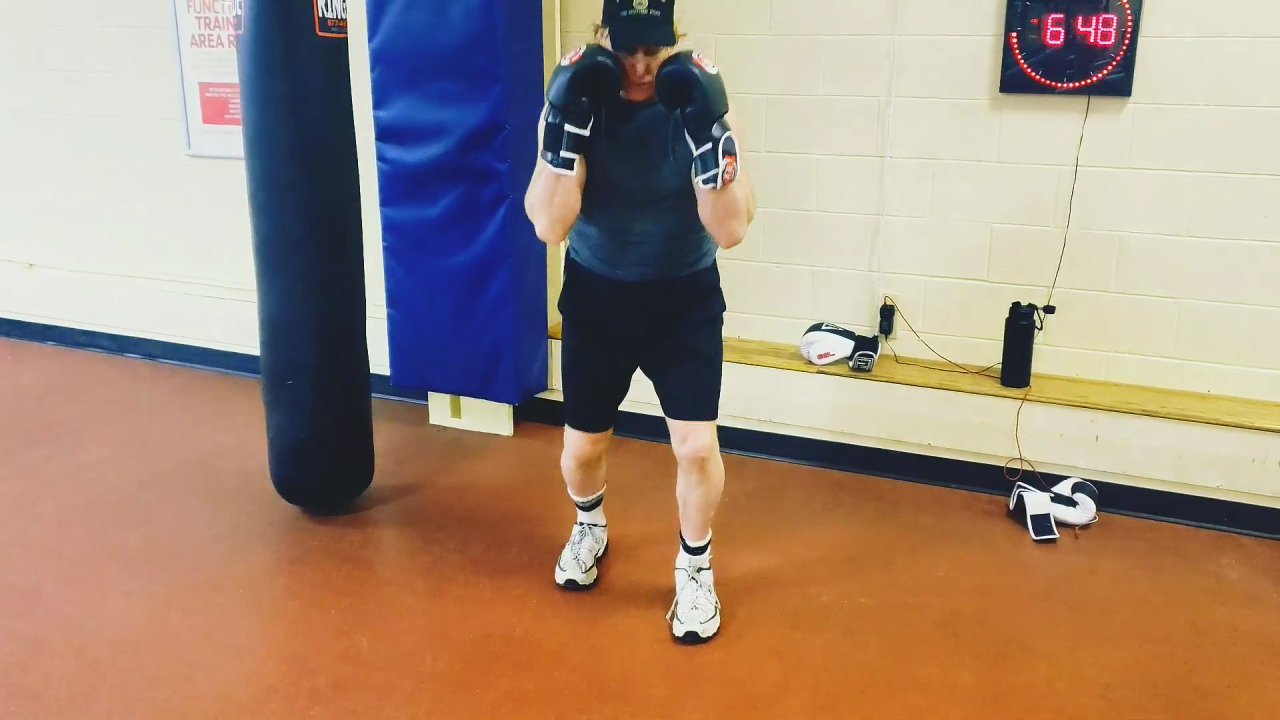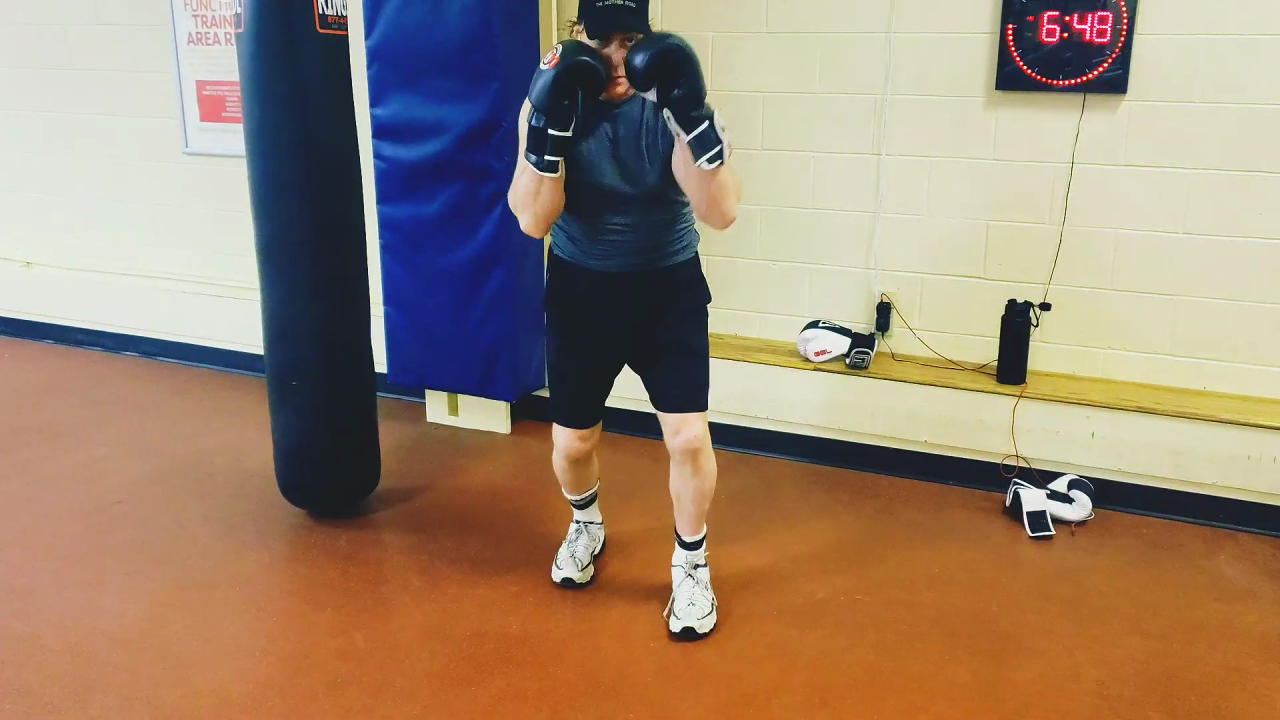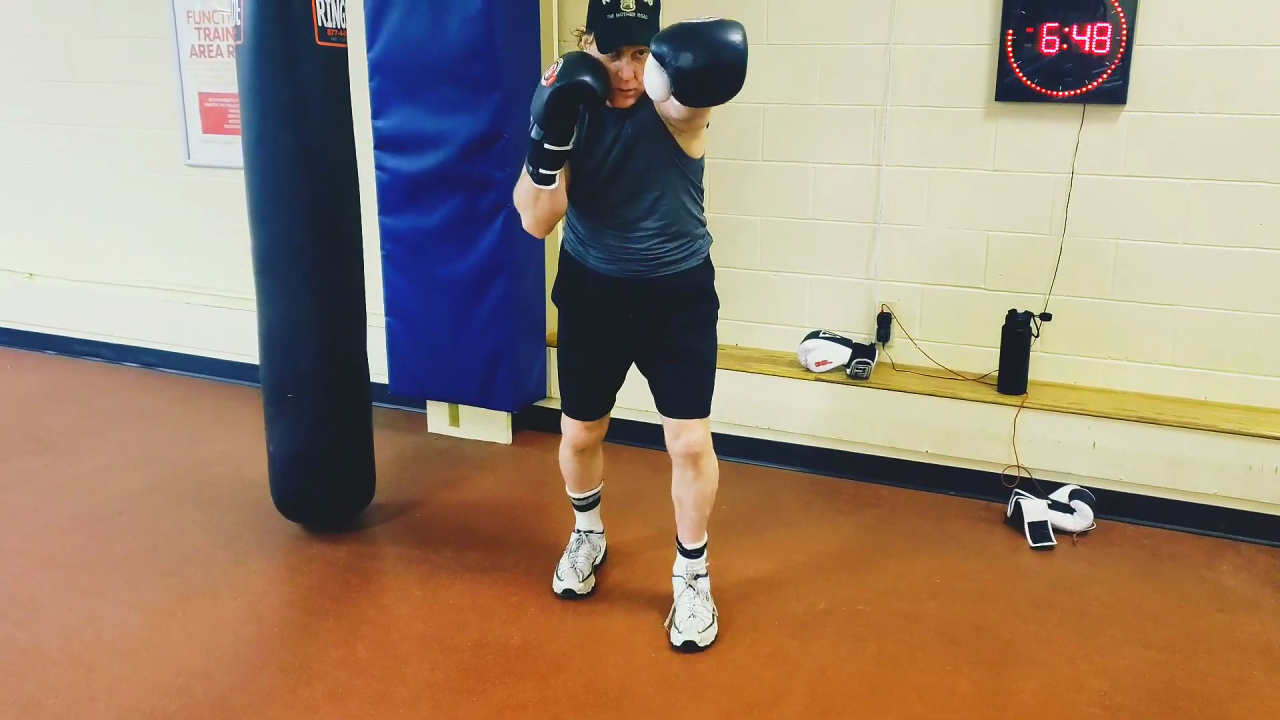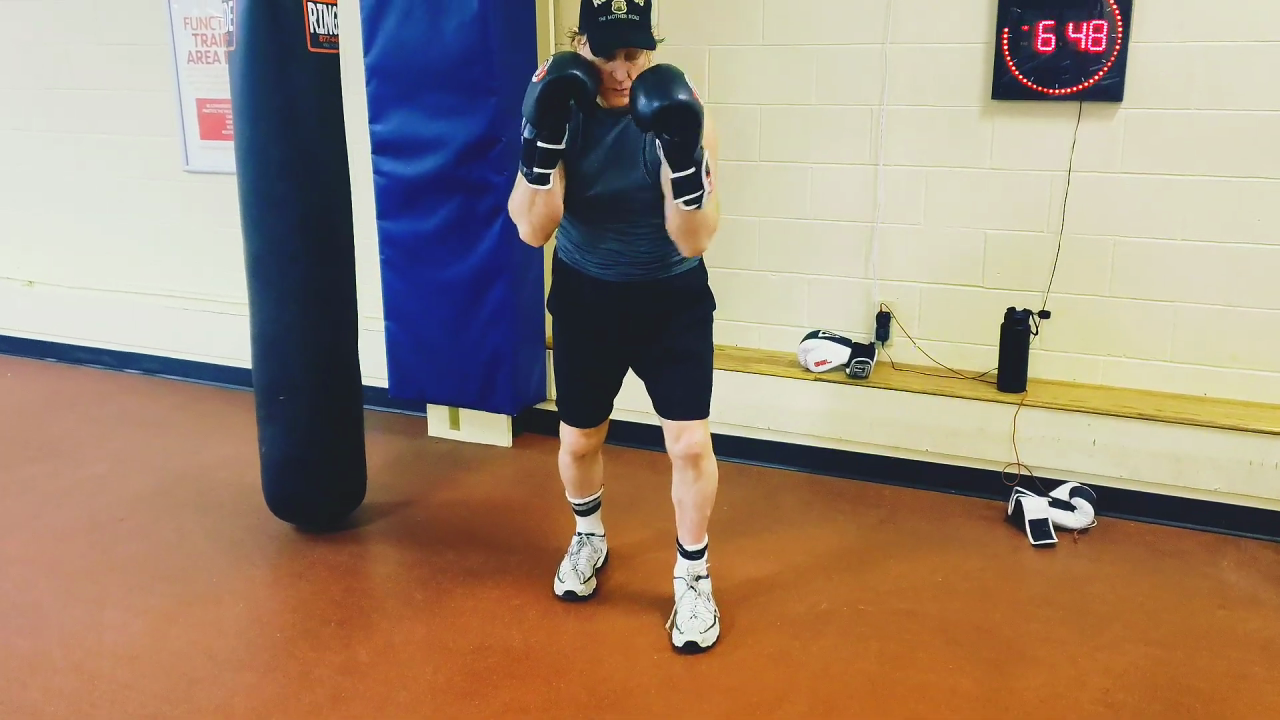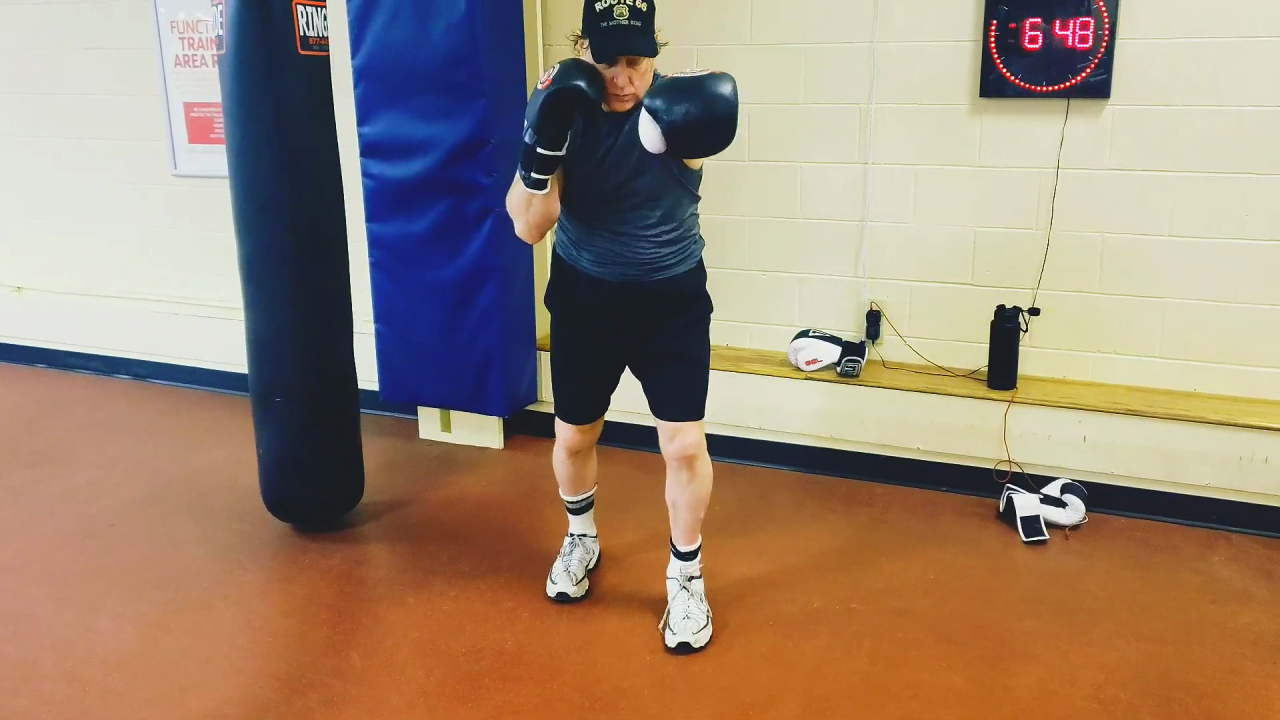
dt=0.7s
person 1, frame 1
left shoulder: (700, 105)
right shoulder: (574, 103)
left elbow: (730, 230)
right elbow: (550, 225)
left wrist: (709, 130)
right wrist: (566, 123)
left hip: (685, 299)
right hip: (598, 296)
left knee: (696, 446)
right knee: (583, 444)
left ankle: (694, 569)
right ankle: (590, 528)
person 1, frame 2
left shoulder: (674, 103)
right shoulder: (550, 102)
left elbow: (719, 213)
right elbow: (533, 221)
left wrist: (690, 110)
right wrist: (550, 121)
left hip: (669, 290)
right hip: (581, 292)
left knee: (688, 438)
right knee: (572, 440)
left ankle: (691, 565)
right ankle: (587, 524)
person 1, frame 3
left shoulder: (671, 101)
right shoulder: (571, 103)
left elbow: (690, 88)
right elbow: (536, 221)
left wrist: (692, 69)
right wrist: (549, 134)
left hip: (678, 294)
right hip: (592, 291)
left knee: (690, 443)
right knee: (579, 433)
left ankle: (691, 575)
right ankle: (588, 534)
person 1, frame 4
left shoulder: (677, 112)
right shoulder: (558, 109)
left elbow: (695, 241)
right elbow: (532, 229)
left wrist: (680, 157)
right wrist: (544, 135)
left hip: (674, 299)
right hip: (587, 298)
left knee: (691, 445)
right knee: (578, 440)
left ankle: (693, 577)
right ankle: (589, 538)
person 1, frame 5
left shoulder: (667, 108)
right shoulder: (564, 107)
left elbow: (703, 117)
right elbow: (528, 227)
left wrist: (697, 111)
right wrist: (542, 141)
left hip: (671, 299)
right hip: (584, 297)
left knee: (684, 445)
right knee: (573, 436)
left ankle: (686, 576)
right ankle: (581, 538)
